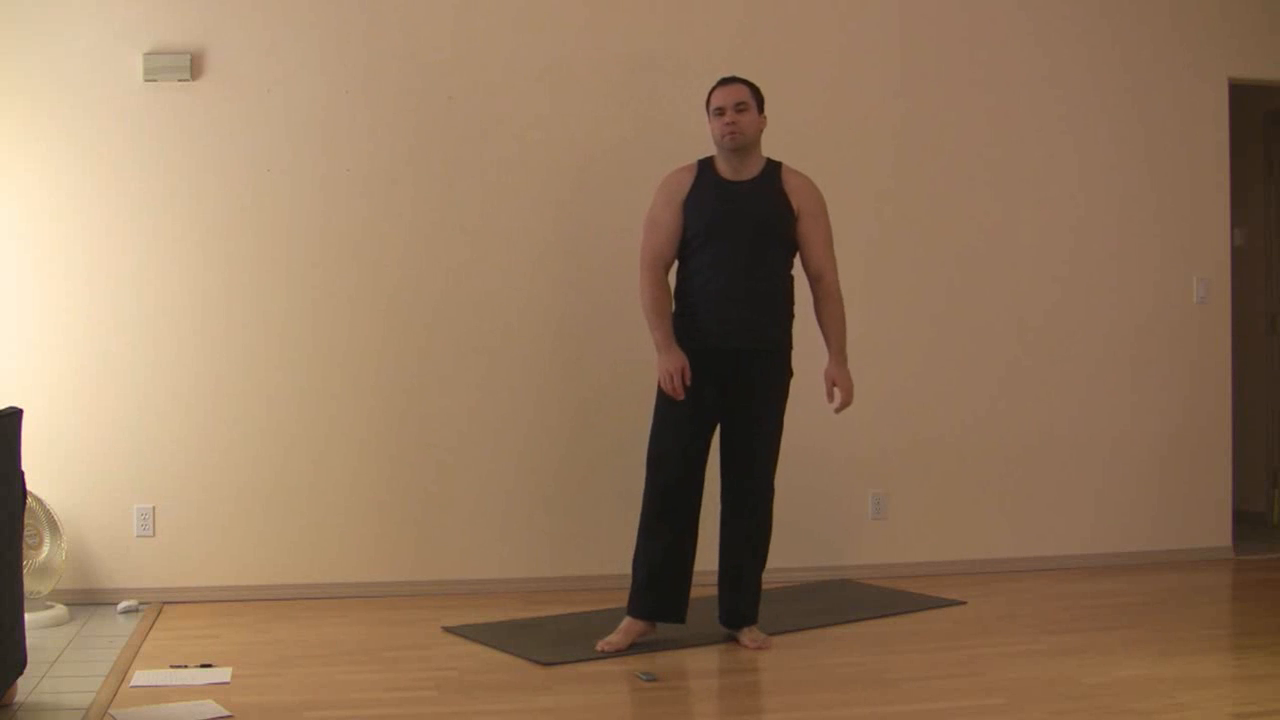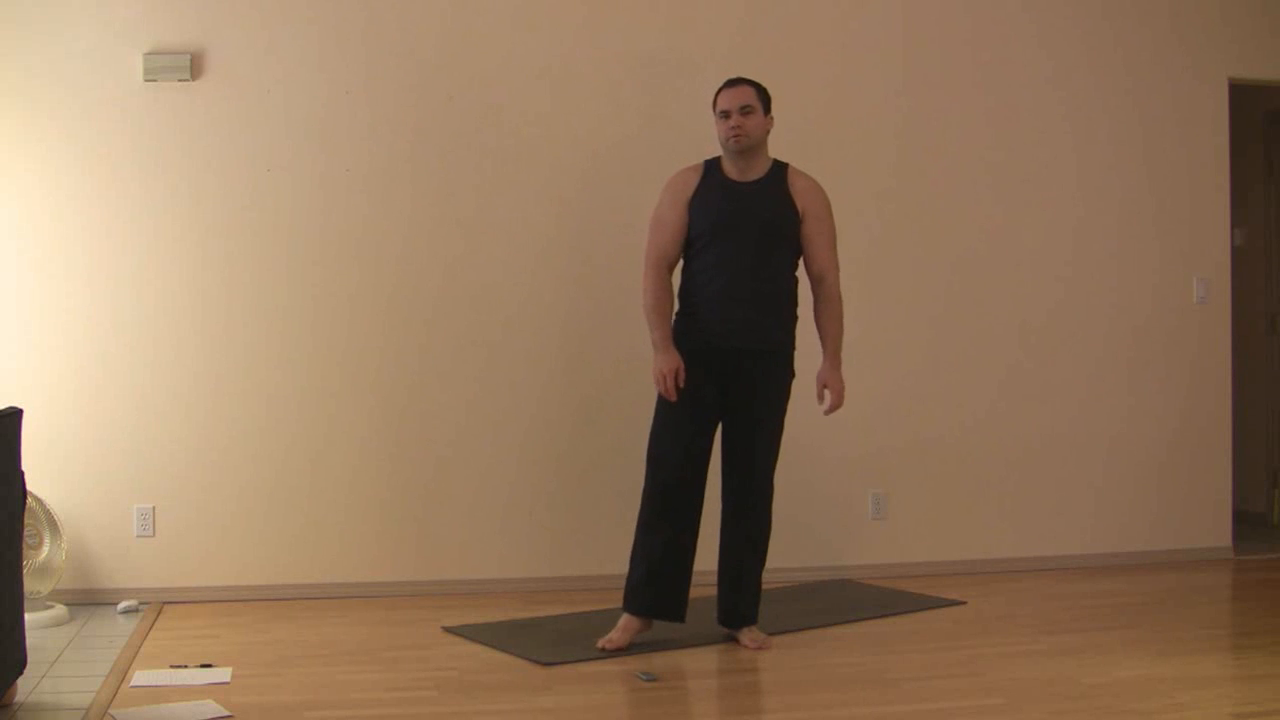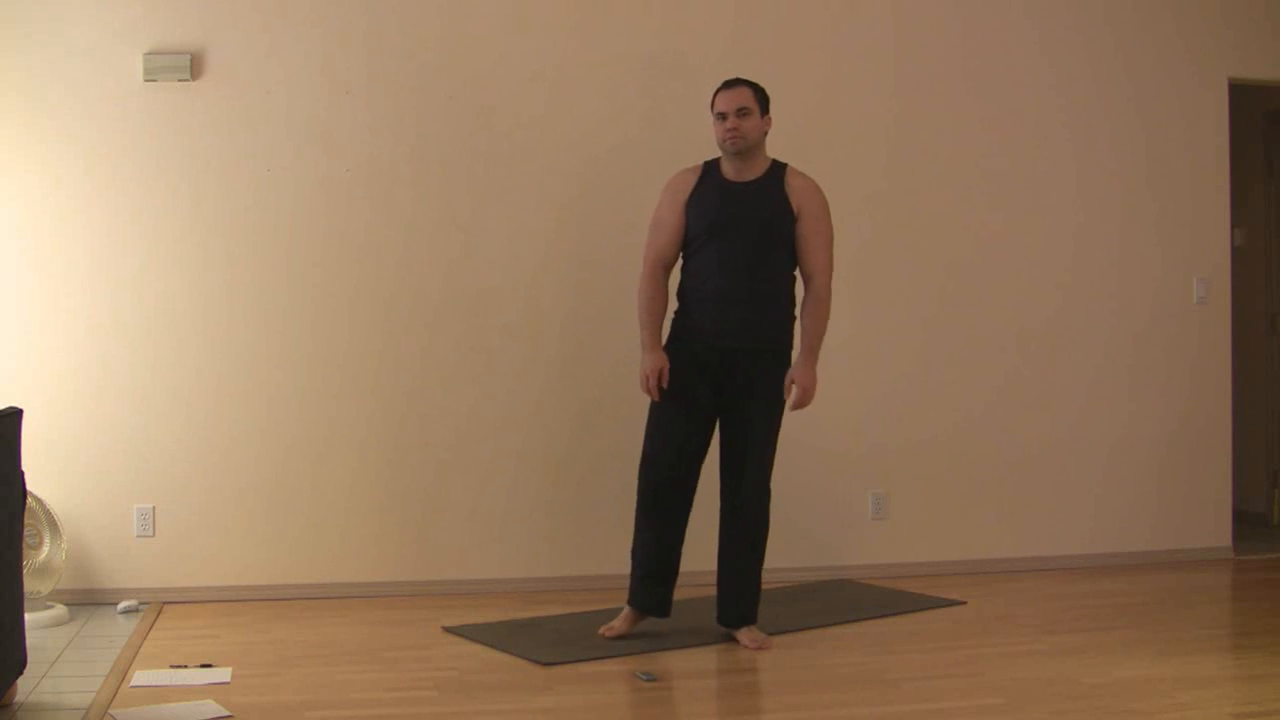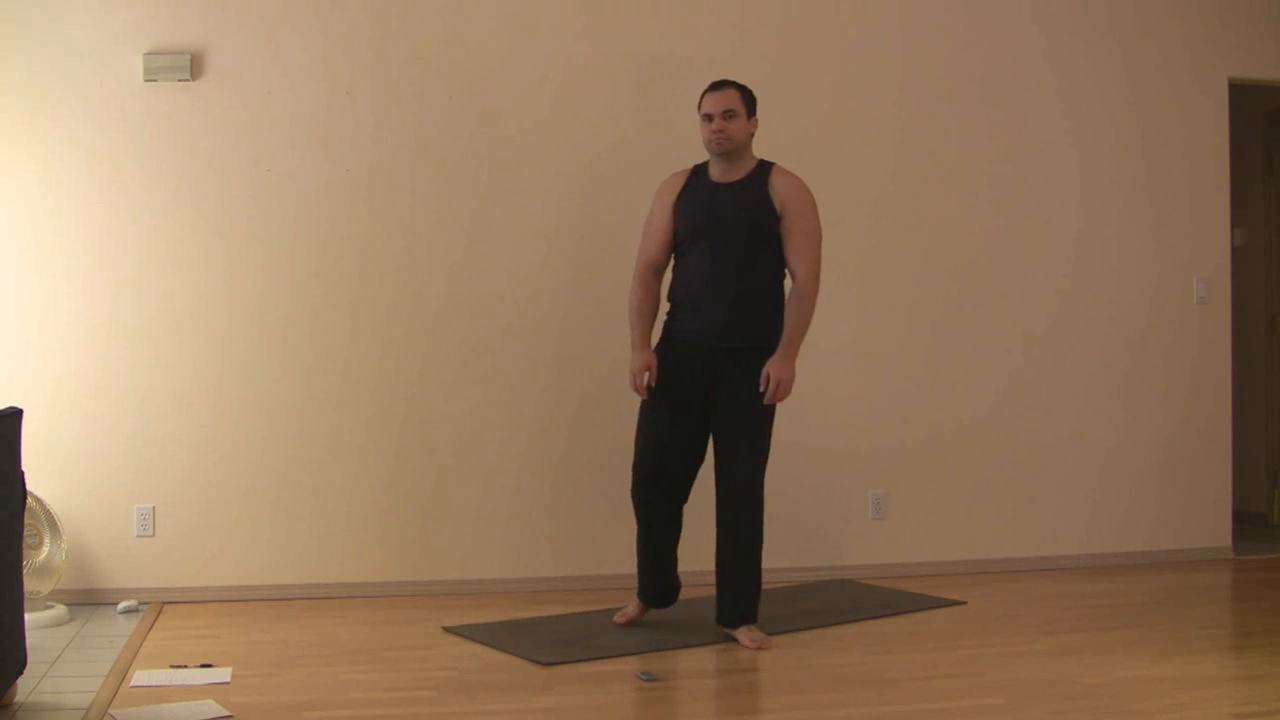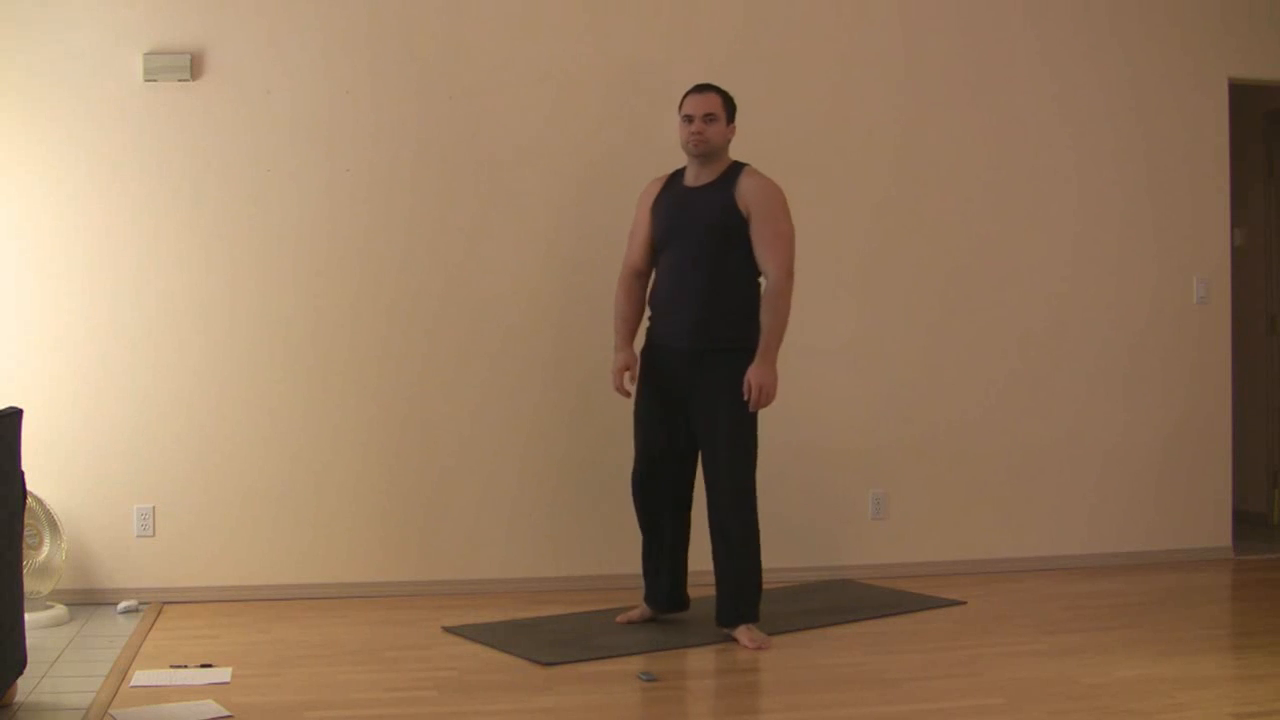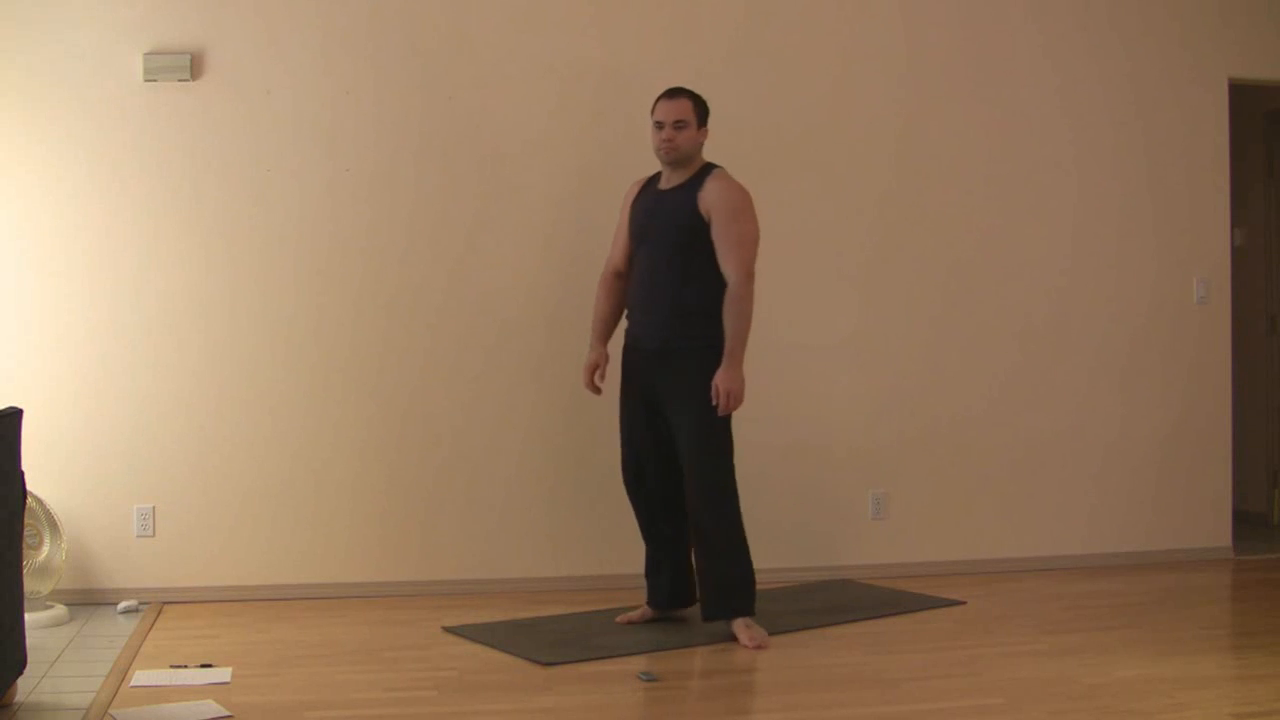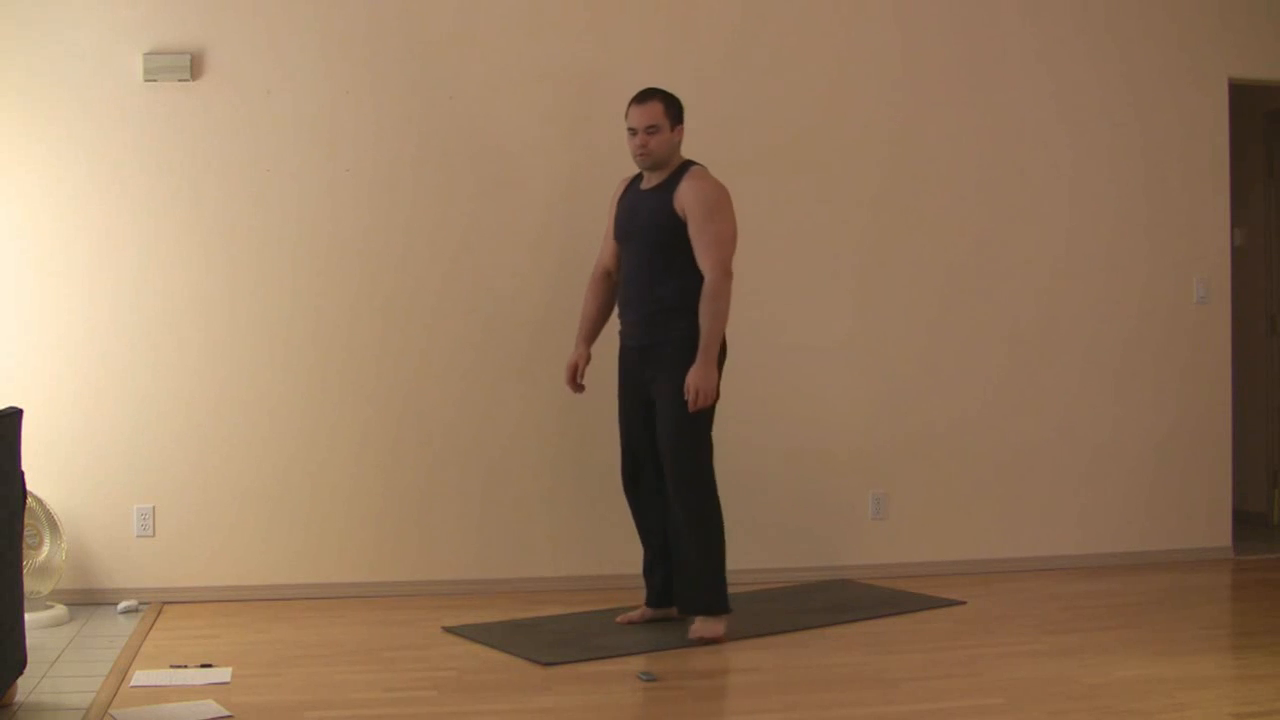
dt=0.2s
person 1, frame 1
left shoulder: (796, 190)
right shoulder: (682, 185)
left elbow: (824, 278)
right elbow: (652, 270)
left wrist: (837, 357)
right wrist: (666, 347)
left hip: (764, 361)
right hip: (693, 356)
left knee: (750, 489)
right knee: (670, 481)
left ankle: (741, 615)
right ankle: (645, 611)
person 1, frame 2
left shoulder: (801, 191)
right shoulder: (688, 184)
left elbow: (826, 281)
right elbow: (657, 269)
left wrist: (831, 362)
right wrist: (663, 347)
left hip: (766, 360)
right hip: (695, 355)
left knee: (751, 489)
right knee: (670, 479)
left ankle: (740, 614)
right ankle: (642, 608)
person 1, frame 3
left shoulder: (798, 191)
right shoulder: (687, 185)
left elbow: (819, 280)
right elbow: (655, 268)
left wrist: (808, 360)
right wrist: (651, 346)
left hip: (762, 361)
right hip: (691, 353)
left knee: (747, 489)
right knee: (663, 477)
left ankle: (739, 614)
right ankle: (643, 602)
person 1, frame 4
left shoulder: (784, 189)
right shoulder: (677, 188)
left elbow: (806, 276)
right elbow: (648, 269)
left wrist: (787, 354)
right wrist: (640, 345)
left hip: (749, 359)
right hip: (680, 354)
left knee: (741, 488)
right knee: (655, 475)
left ankle: (739, 613)
right ankle: (653, 591)
person 1, frame 5
left shoulder: (754, 191)
right shoulder: (658, 192)
left elbow: (778, 278)
right elbow: (633, 272)
left wrist: (766, 359)
right wrist: (624, 345)
left hip: (727, 361)
right hip: (662, 358)
left knee: (731, 486)
right knee: (653, 480)
left ankle: (741, 613)
right ankle: (663, 594)
person 1, frame 6
left shoulder: (721, 192)
right shoulder: (639, 193)
left elbow: (739, 280)
right elbow: (616, 272)
left wrist: (732, 364)
right wrist: (599, 342)
left hip: (697, 358)
right hip: (642, 356)
left knee: (708, 480)
right knee: (646, 477)
left ankle: (736, 608)
right ankle: (668, 594)
person 1, frame 7
left shoulder: (699, 189)
right shoulder: (626, 193)
left elbow: (717, 276)
right elbow: (606, 272)
left wrist: (706, 360)
right wrist: (584, 342)
left hip: (684, 353)
right hip: (637, 352)
left knee: (686, 472)
right knee: (642, 476)
left ankle: (709, 604)
right ankle: (666, 595)
